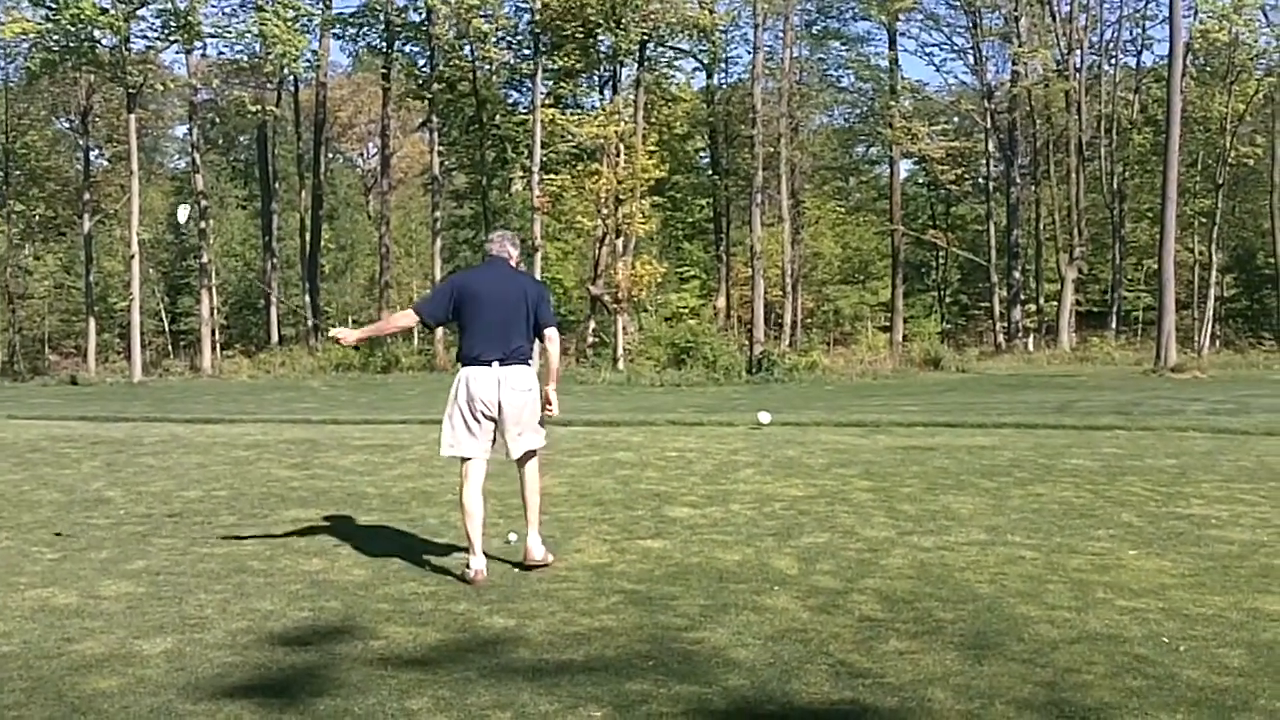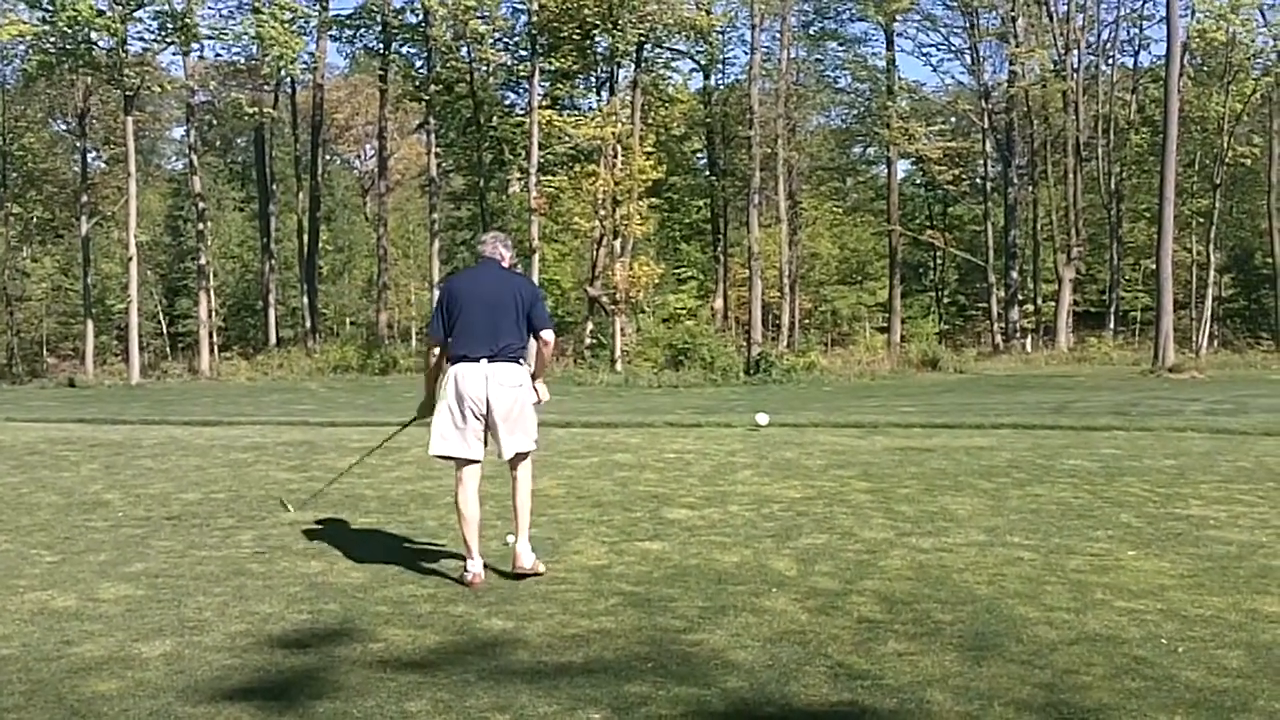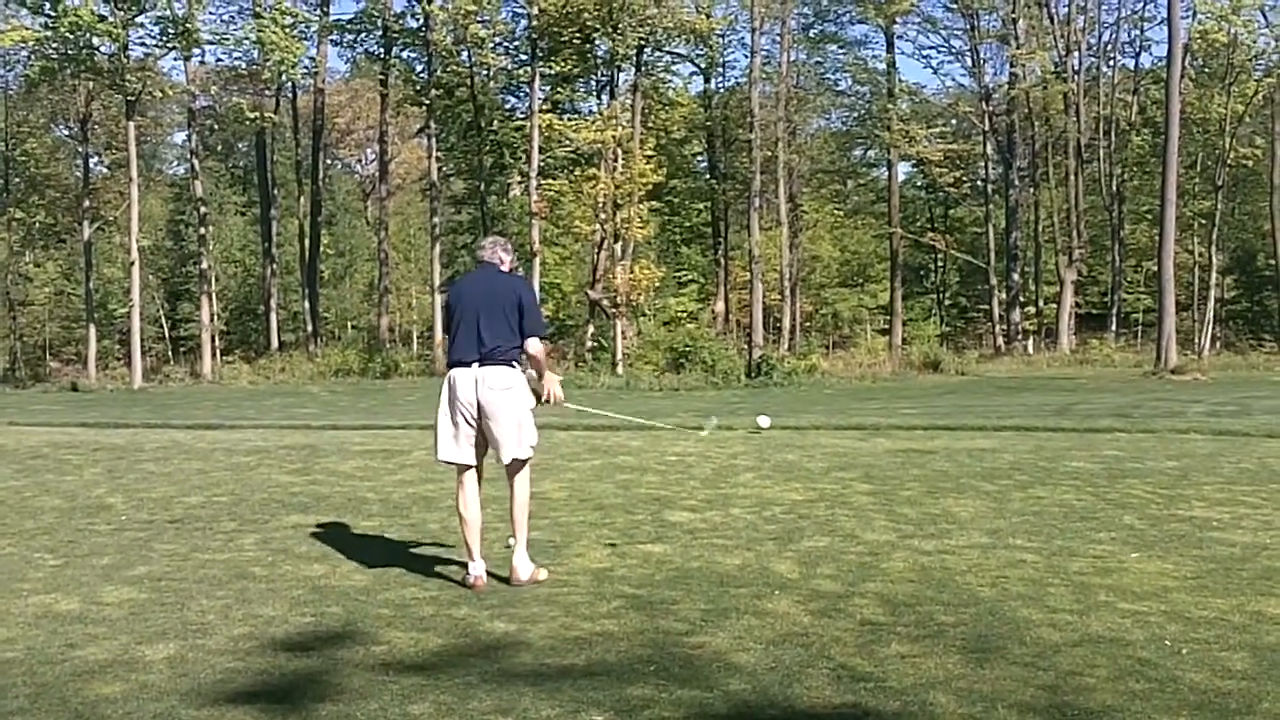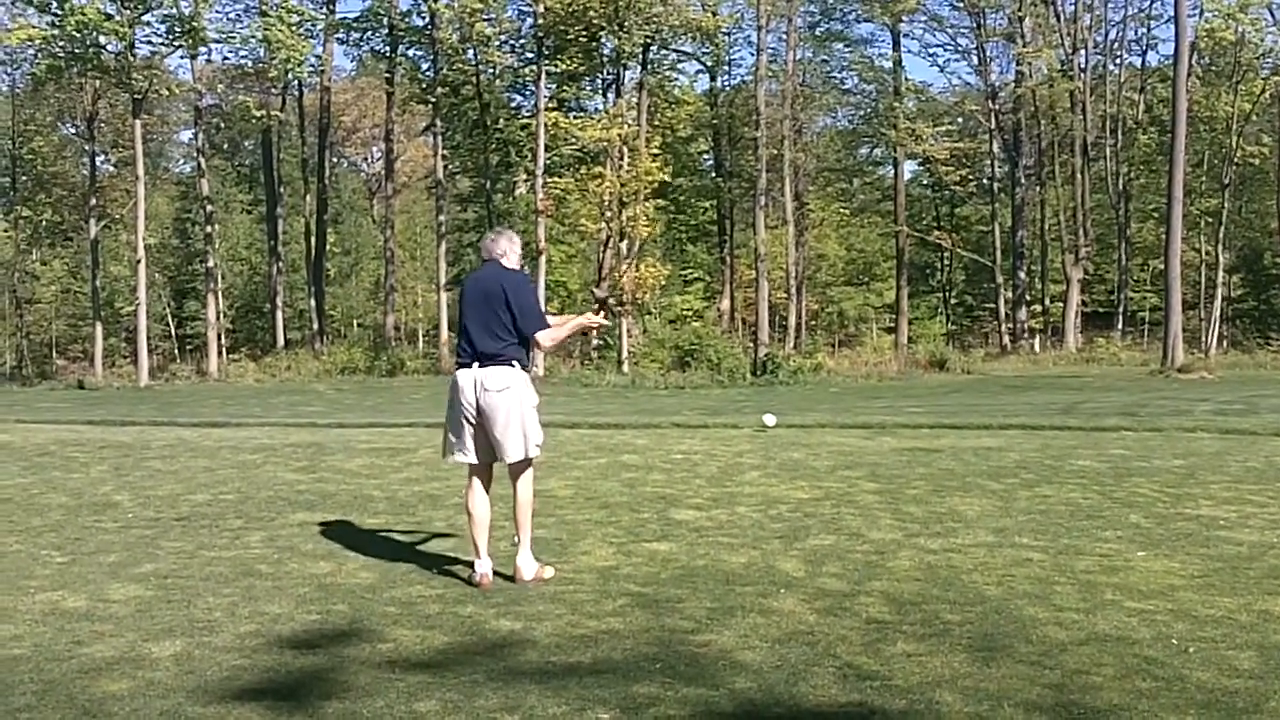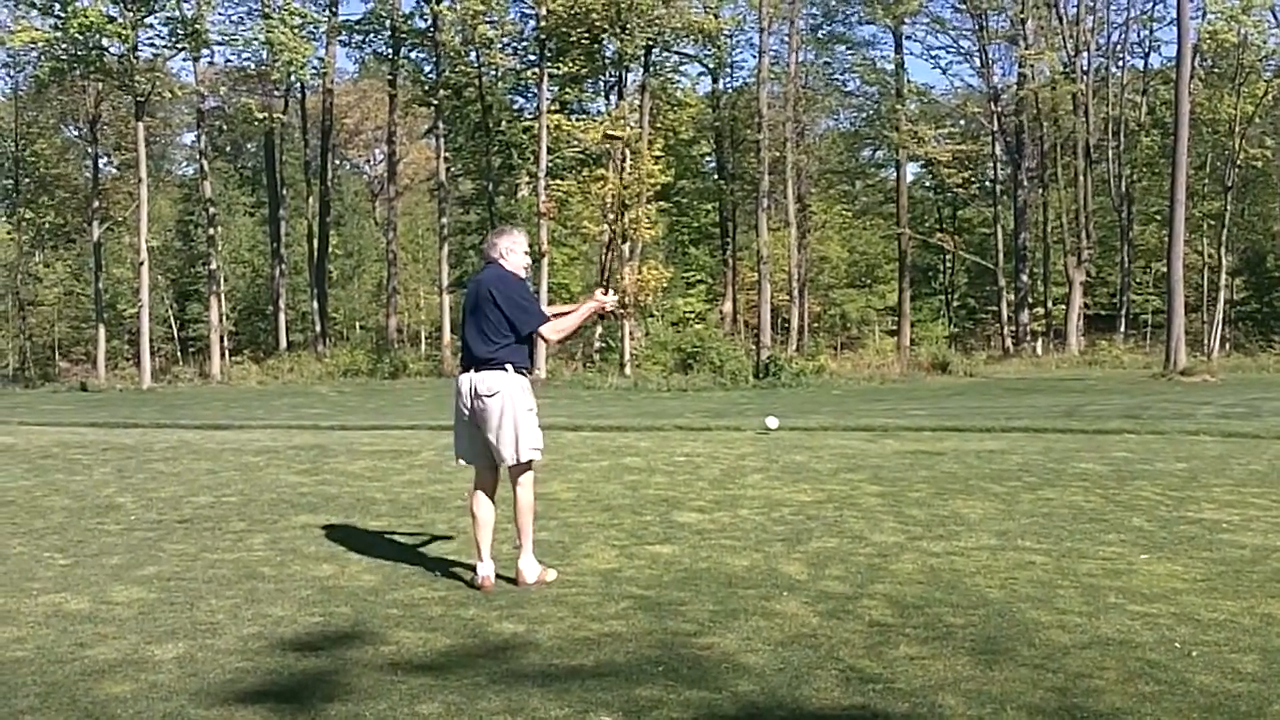
dt=0.2s
person 1, frame 1
left shoulder: (462, 281)
right shoulder: (531, 286)
left elbow: (410, 318)
right elbow: (551, 339)
left wrist: (359, 334)
right wrist: (549, 387)
left hip: (474, 380)
right hip: (517, 379)
left knee: (472, 475)
right knee: (528, 459)
left ankle: (475, 560)
right ankle: (534, 544)
person 1, frame 2
left shoulder: (454, 284)
right shoulder: (523, 285)
left elbow: (435, 349)
right elbow: (547, 339)
left wrist: (428, 395)
right wrist: (538, 377)
left hip: (463, 377)
right hip: (508, 376)
left knee: (467, 475)
right knee: (521, 464)
left ankle: (473, 564)
right ankle: (523, 550)
person 1, frame 3
left shoulder: (456, 288)
right shoulder: (517, 286)
right elbow: (532, 347)
right wrist: (547, 377)
left hip: (460, 380)
right hip: (501, 380)
left knee: (467, 479)
right knee: (518, 472)
left ankle: (475, 567)
right ankle: (520, 563)
person 1, frame 4
left shoulder: (471, 283)
right shoulder: (514, 280)
right elbow: (542, 339)
left wrist: (572, 318)
right wrist: (580, 323)
left hip: (467, 380)
right hip: (504, 380)
left knee: (477, 476)
right knee: (521, 473)
left ankle: (481, 564)
right ankle: (524, 561)
person 1, frame 5
left shoulder: (482, 284)
right shoulder: (506, 283)
left elbow: (540, 314)
right elbow: (549, 332)
left wrist: (585, 305)
right wrist: (592, 306)
left hip: (473, 384)
right hip: (503, 383)
left knee: (484, 479)
right knee: (522, 475)
left ankle: (484, 567)
right ankle: (527, 564)
